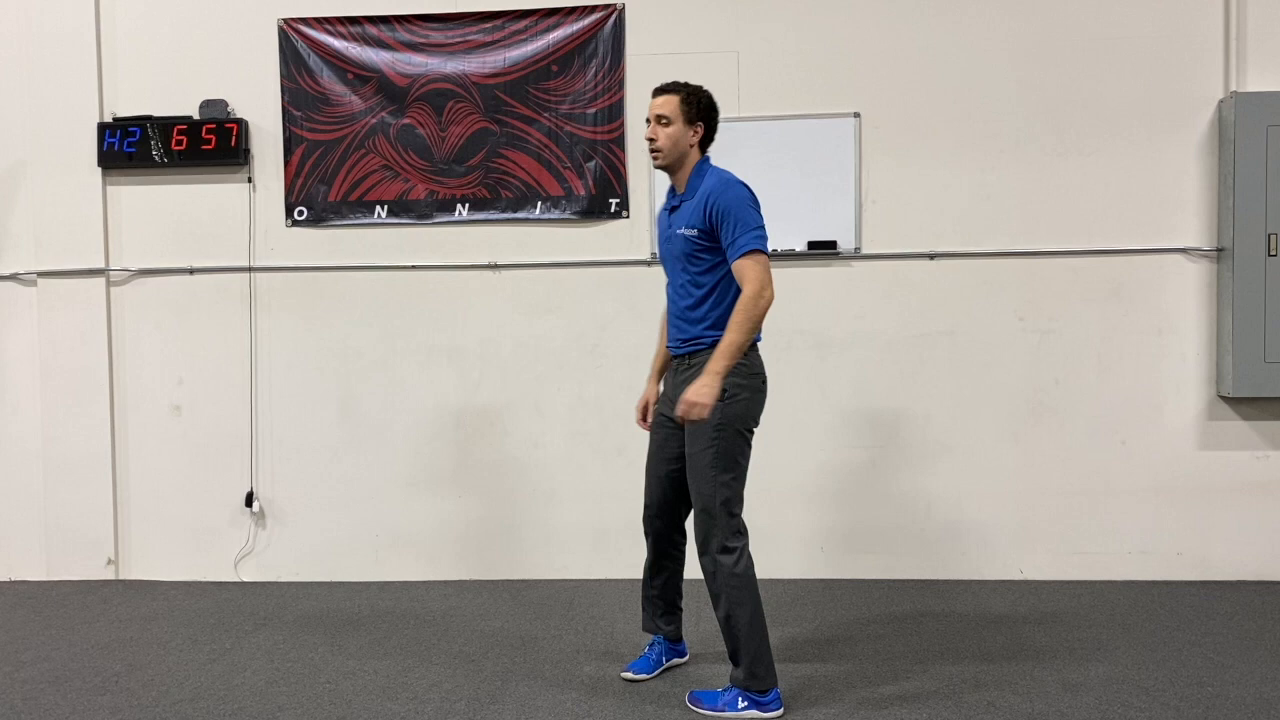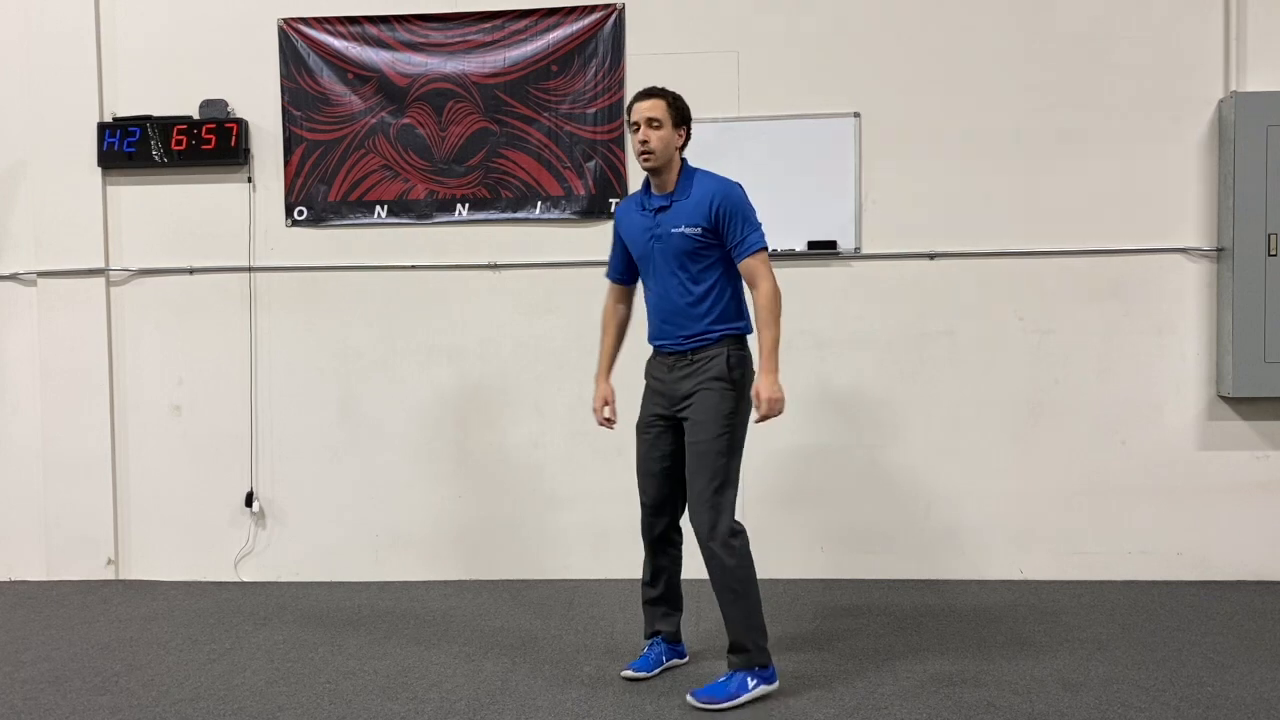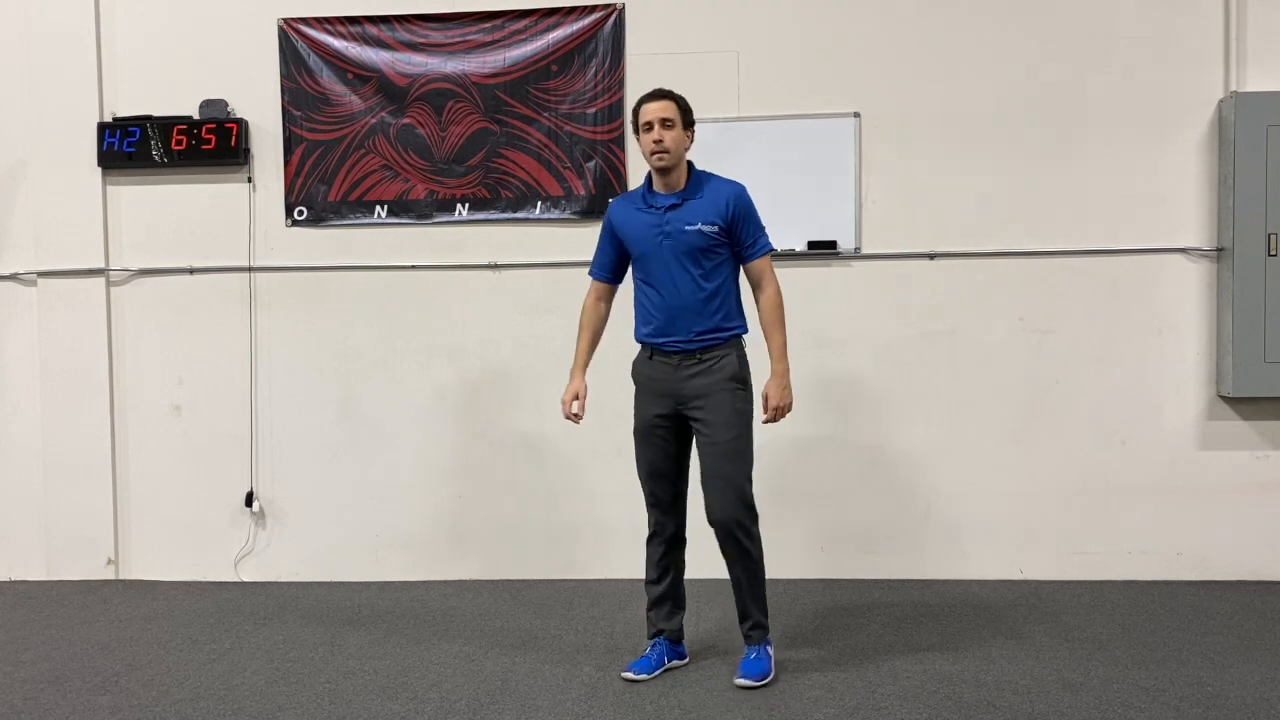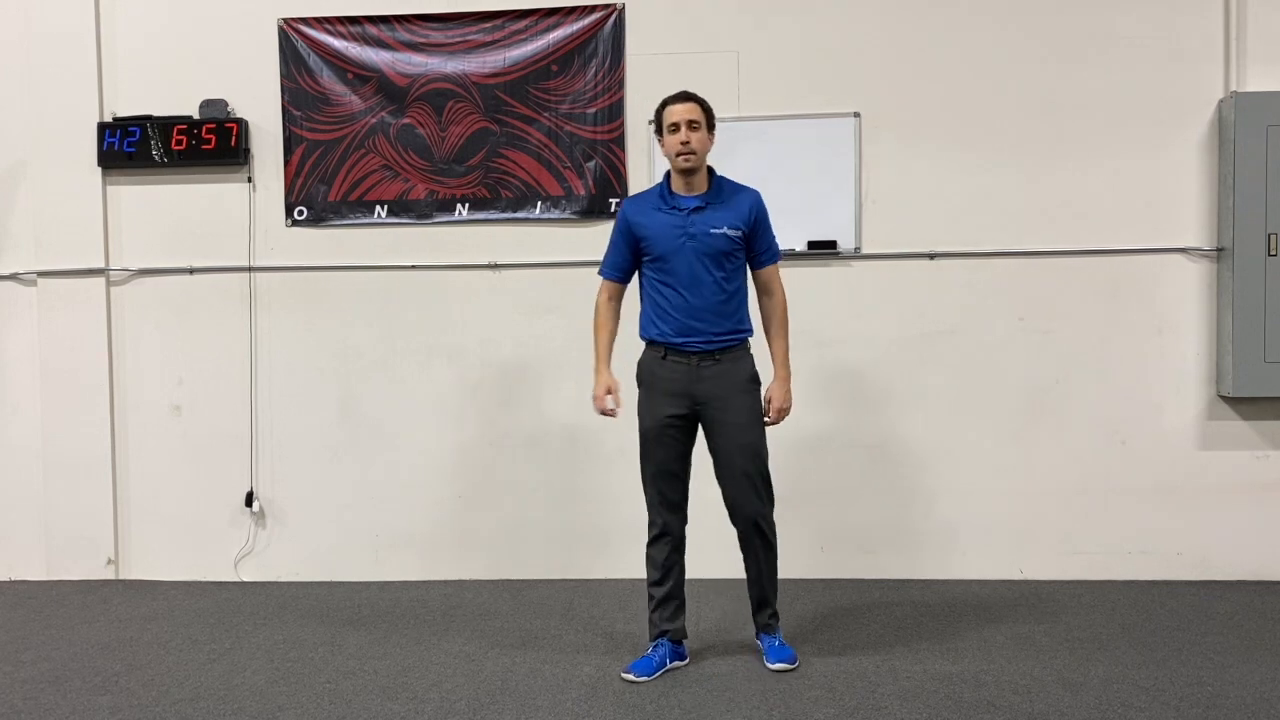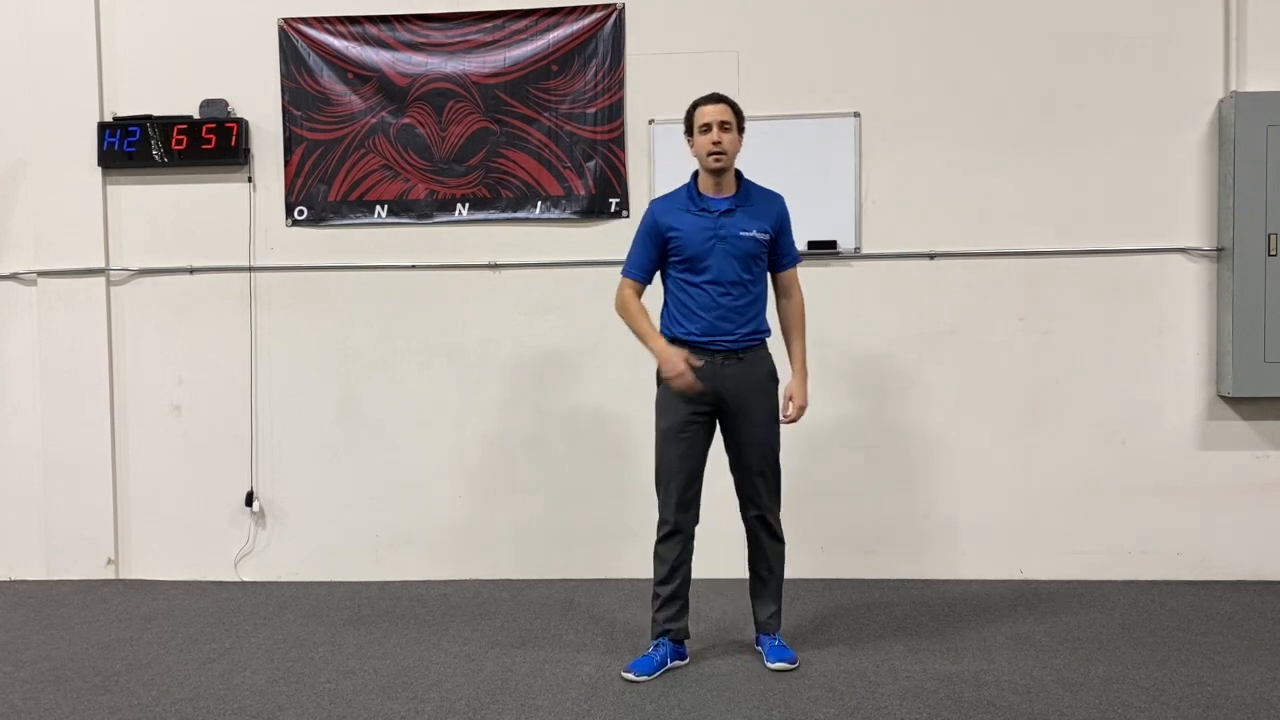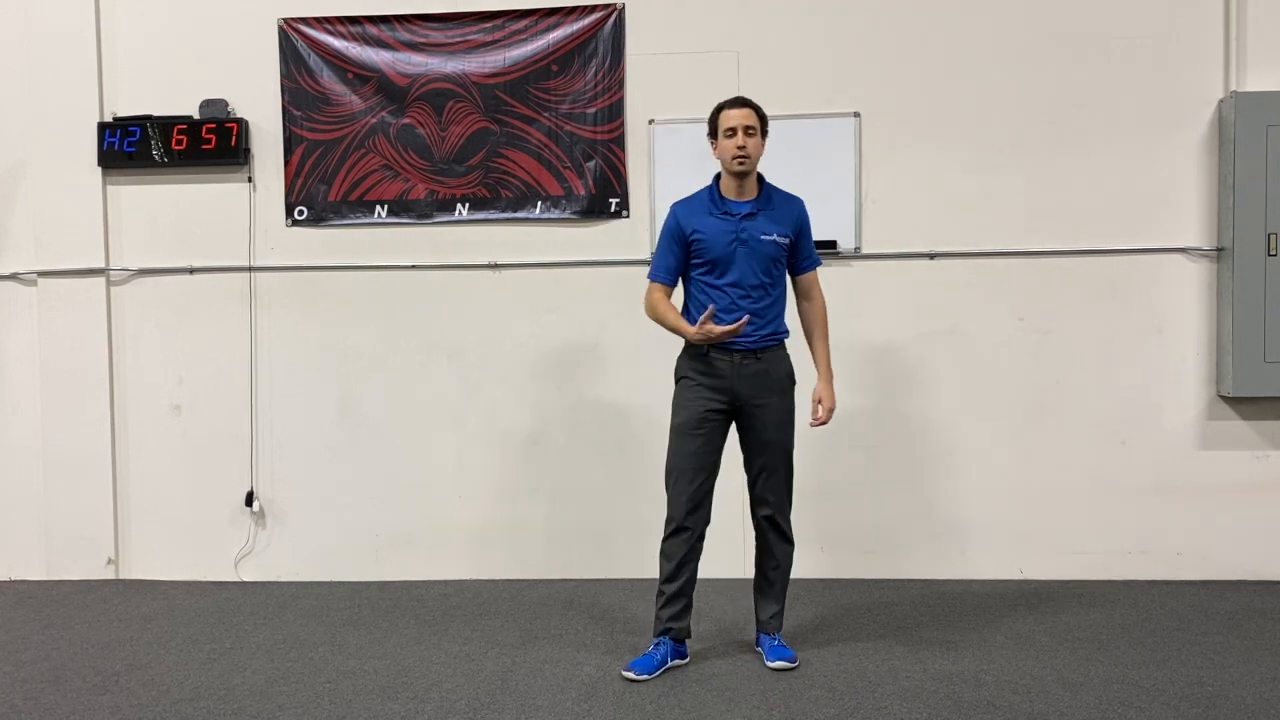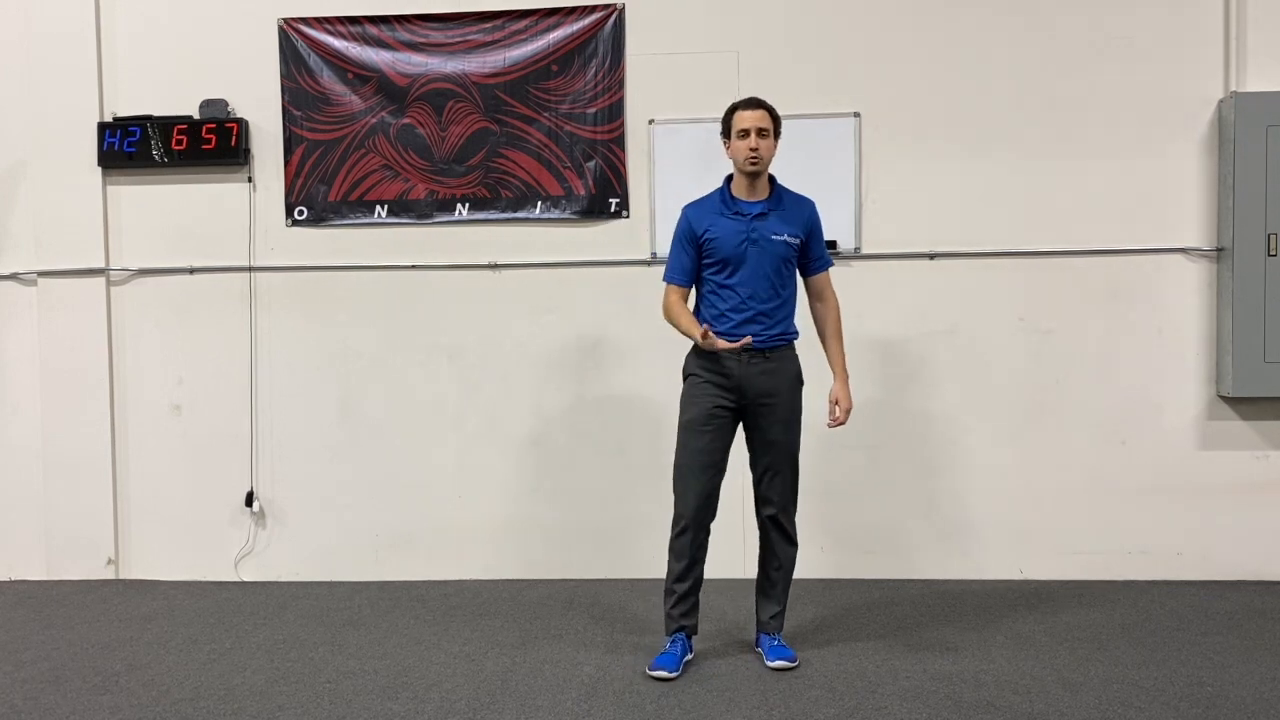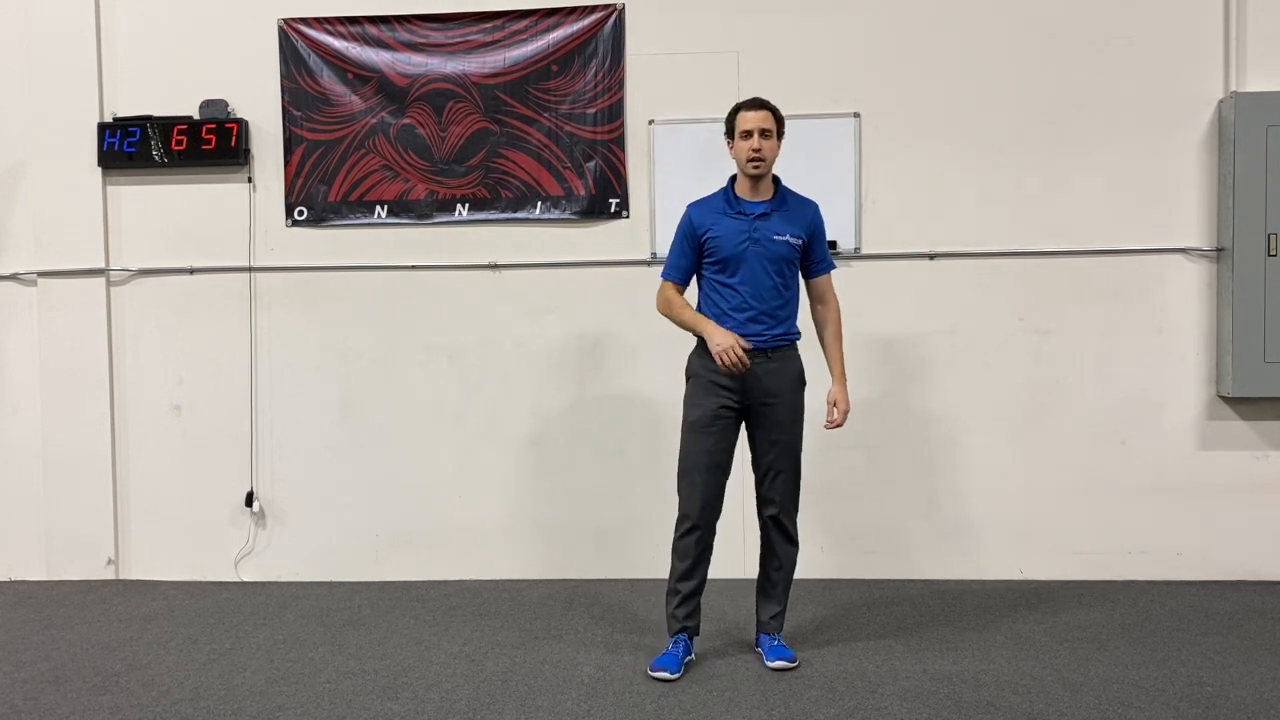
dt=0.2s
person 1, frame 1
left shoulder: (726, 194)
right shoulder: (669, 208)
left elbow: (756, 291)
left wrist: (714, 377)
right wrist: (656, 379)
left hip: (722, 382)
right hip: (682, 381)
left knee: (718, 531)
right knee: (660, 516)
right ankle: (664, 636)
person 1, frame 2
left shoulder: (721, 196)
right shoulder: (627, 214)
left elbow: (762, 284)
right elbow: (619, 298)
left wrist: (767, 370)
right wrist: (603, 376)
left hip: (718, 369)
right hip: (662, 373)
left knee: (711, 516)
right knee: (657, 516)
left ankle: (750, 665)
right ankle: (664, 637)
person 1, frame 3
left shoulder: (729, 198)
right shoulder: (622, 213)
left elbow: (765, 285)
right elbow: (599, 296)
left wrist: (780, 369)
right wrist: (578, 373)
left hip: (720, 369)
right hip: (655, 373)
left knee: (731, 509)
right knee: (663, 516)
left ankle: (757, 638)
right ankle: (665, 637)
person 1, frame 4
left shoulder: (746, 204)
right shoulder: (636, 213)
left elbow: (771, 292)
right elbow: (608, 295)
left wrist: (781, 374)
right wrist: (603, 370)
left hip: (731, 371)
right hip: (663, 373)
left knee: (752, 510)
right knee: (665, 515)
left ankle: (768, 629)
right ankle: (666, 638)
person 1, frame 5
left shoulder: (770, 208)
right shoulder: (664, 212)
left elbow: (789, 294)
right elbow: (627, 294)
left wrist: (799, 374)
right wrist: (660, 350)
left hip: (751, 370)
right hip: (685, 373)
left knee: (762, 509)
right knee: (675, 511)
left ankle: (769, 630)
right ankle: (669, 638)
person 1, frame 6
left shoulder: (791, 211)
right shoulder: (685, 214)
left elbow: (810, 297)
right elbow: (655, 298)
left wrist: (824, 375)
right wrist: (694, 330)
left hip: (769, 371)
right hip: (702, 372)
left knee: (773, 509)
right knee: (685, 508)
left ankle: (769, 630)
right ankle: (670, 636)
person 1, frame 7
left shoulder: (801, 213)
right shoulder: (697, 216)
left elbow: (822, 298)
right elbow: (674, 300)
left wrist: (840, 376)
right wrist: (701, 337)
left hip: (776, 370)
right hip: (710, 370)
left knee: (777, 508)
right knee: (692, 506)
left ankle: (770, 628)
right ankle: (679, 633)
person 1, frame 8
left shoulder: (804, 214)
right shoulder: (701, 215)
left elbow: (824, 300)
right elbow: (667, 294)
left wrist: (838, 379)
right wrist: (710, 330)
left hip: (779, 370)
right hip: (713, 370)
left knee: (779, 508)
right knee: (697, 507)
left ankle: (770, 629)
right ankle: (681, 633)
